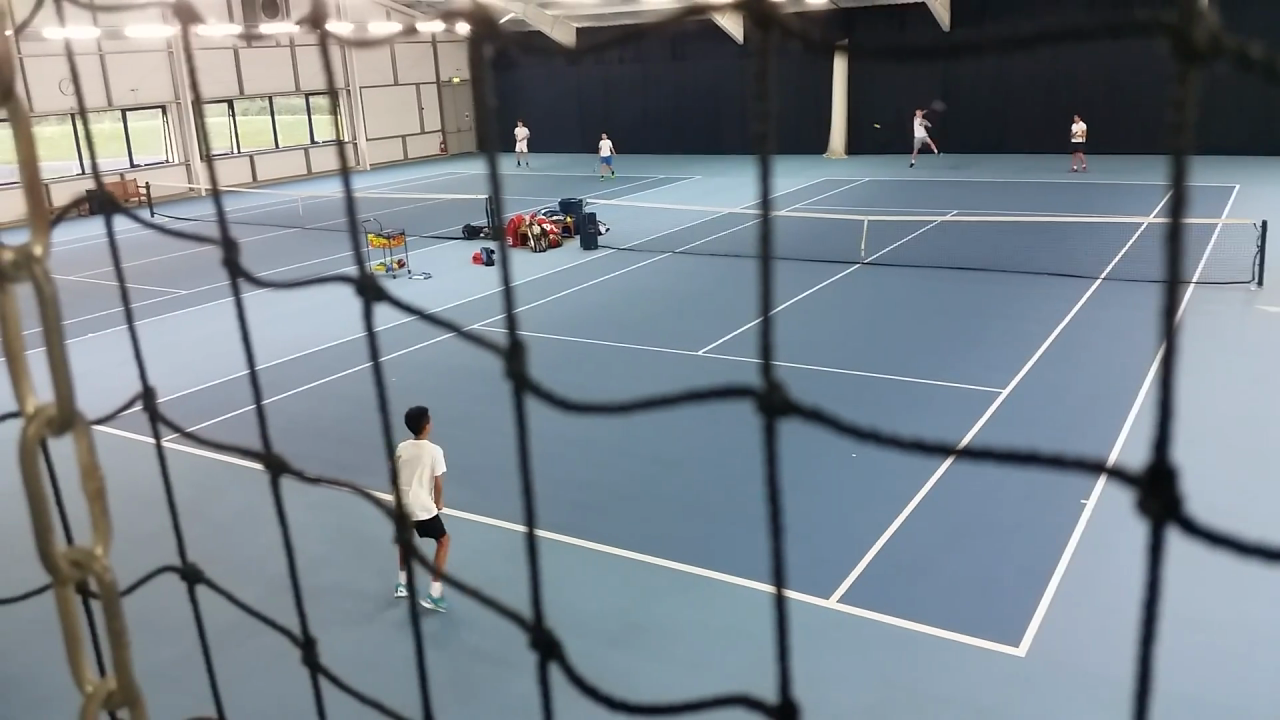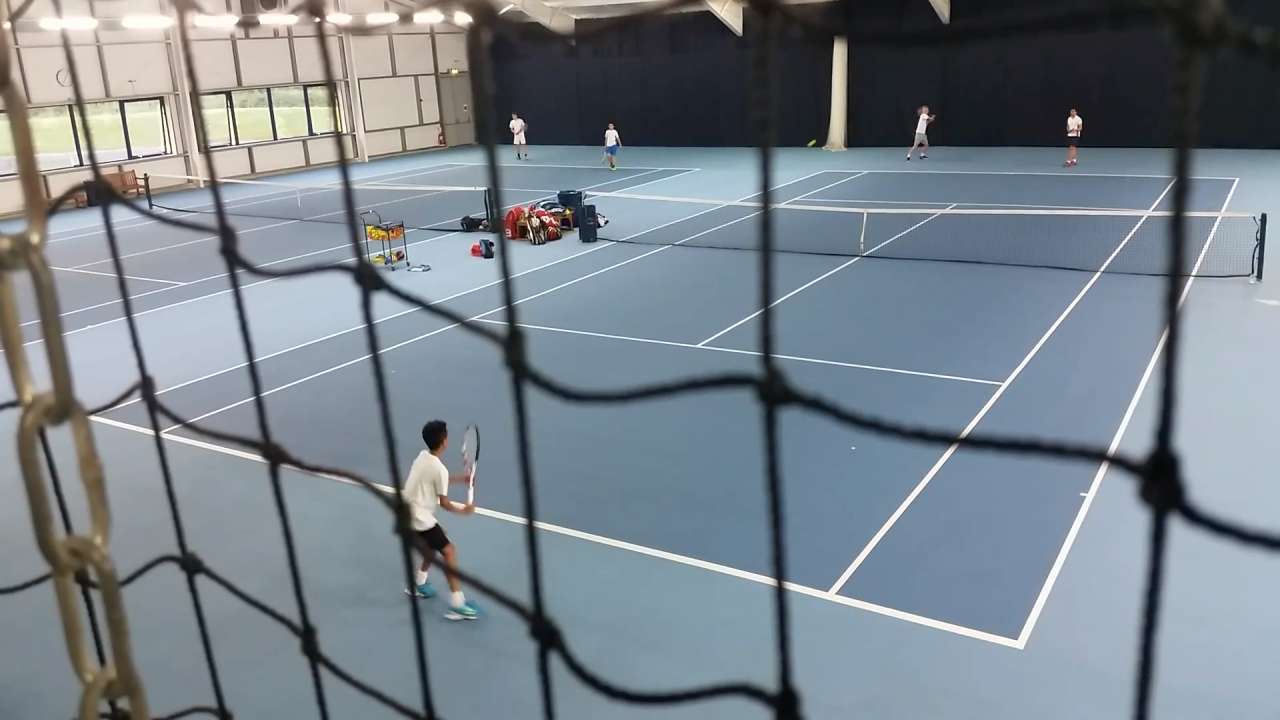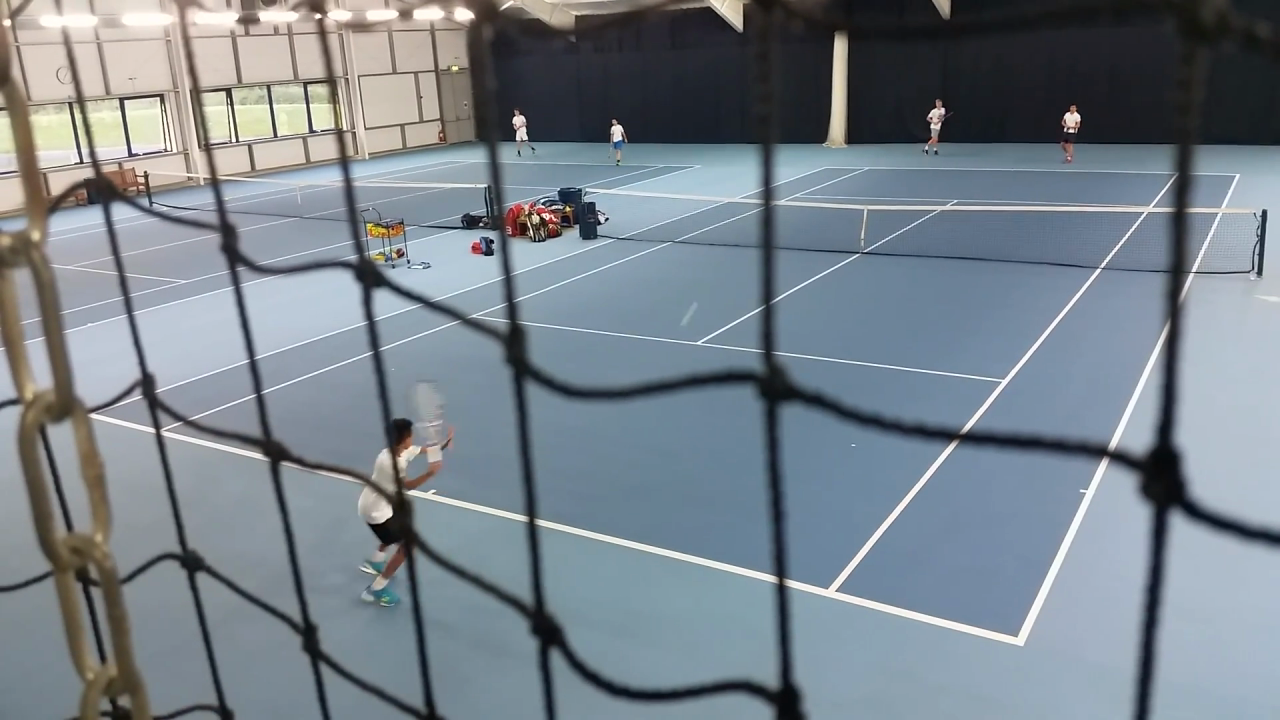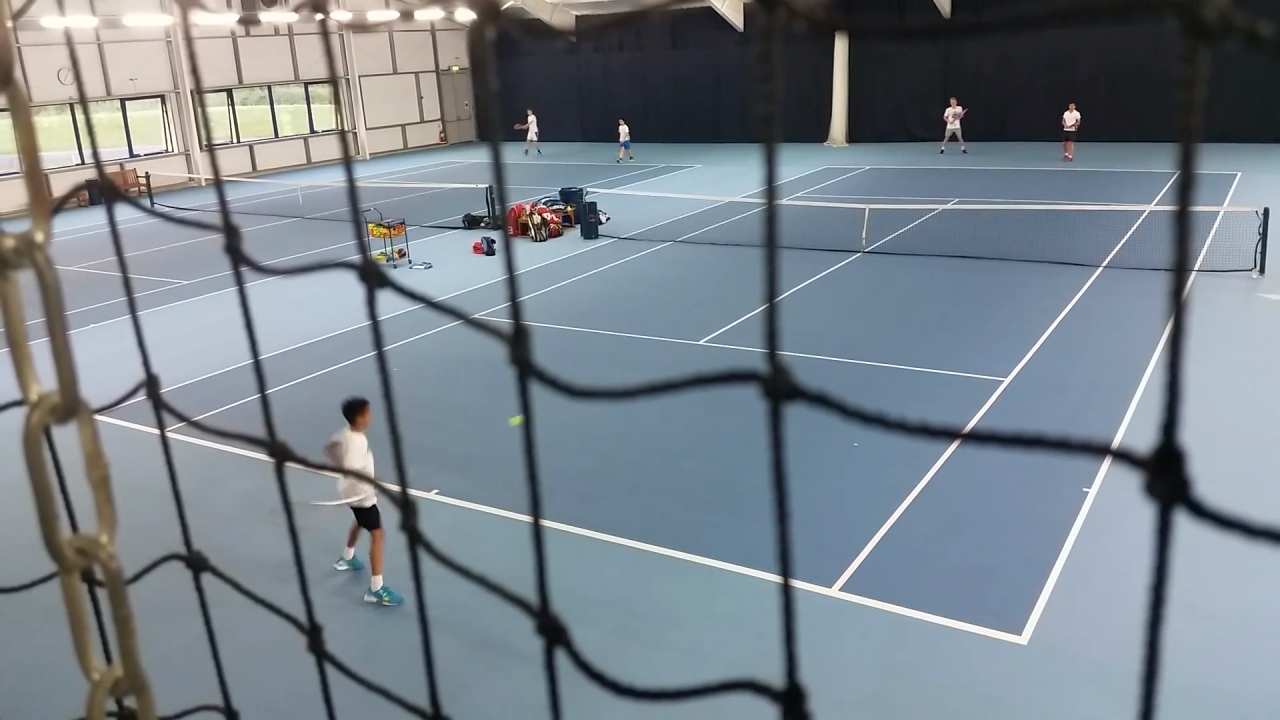
dt=0.4s
person 1, frame 1
left shoulder: (401, 448)
right shoulder: (434, 451)
left elbow: (395, 478)
right elbow: (438, 483)
right wrist: (438, 502)
left hip: (402, 505)
right hip: (423, 507)
right knee: (443, 541)
left ankle: (402, 584)
right ankle: (434, 595)
person 1, frame 2
left shoulder: (422, 456)
right shoulder: (439, 470)
right elbow: (444, 503)
left wrist: (459, 477)
right wrist: (463, 510)
right hip: (418, 517)
left knee: (433, 543)
right knee: (449, 552)
left ankle: (418, 585)
right ankle: (457, 605)
person 1, frame 3
left shoulder: (403, 451)
right shoulder: (389, 462)
left elbow: (427, 450)
right elbow: (407, 486)
left wrist: (443, 445)
right wrist: (429, 473)
left hip: (383, 504)
right hip: (375, 510)
left knee: (401, 528)
right knee: (406, 544)
left ankle: (375, 562)
right ankle: (377, 589)
person 1, frame 4
left shoulder: (344, 435)
right shoulder: (354, 442)
left elbow: (330, 450)
right elbow: (352, 472)
left hip: (356, 492)
right hip: (359, 494)
left knee: (361, 522)
right knee: (377, 534)
left ankle: (347, 558)
right ankle: (376, 589)
